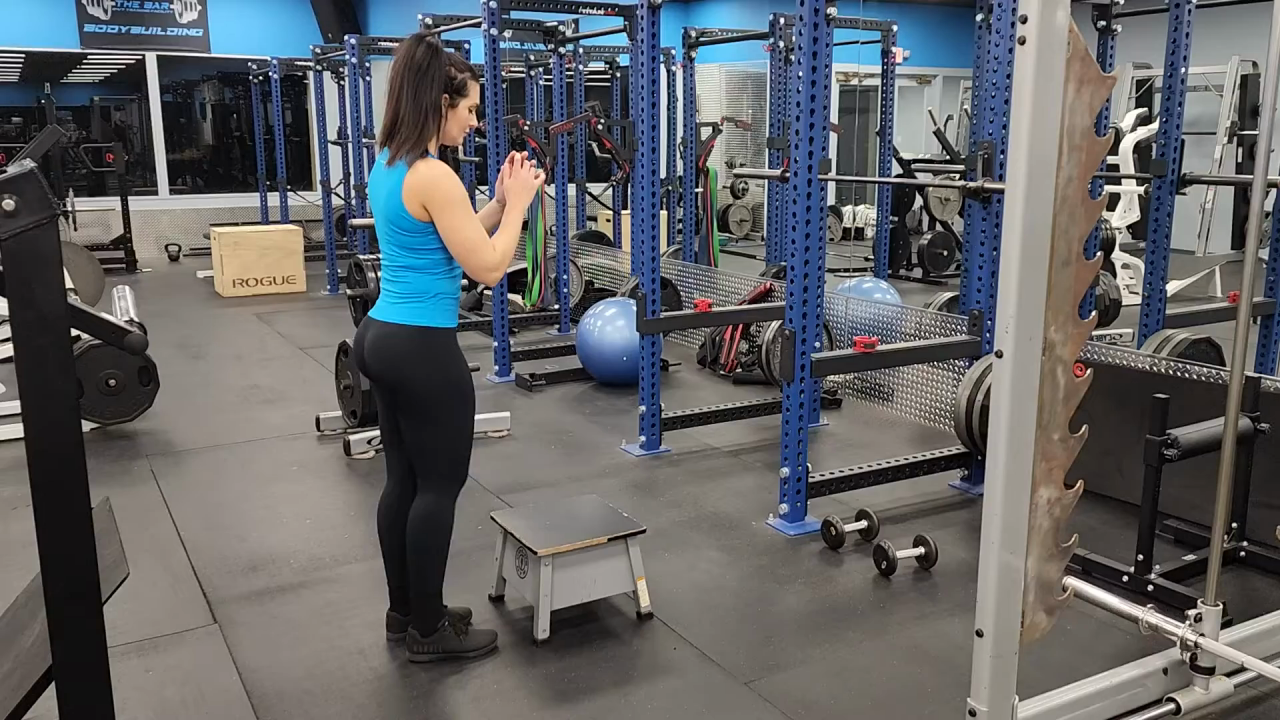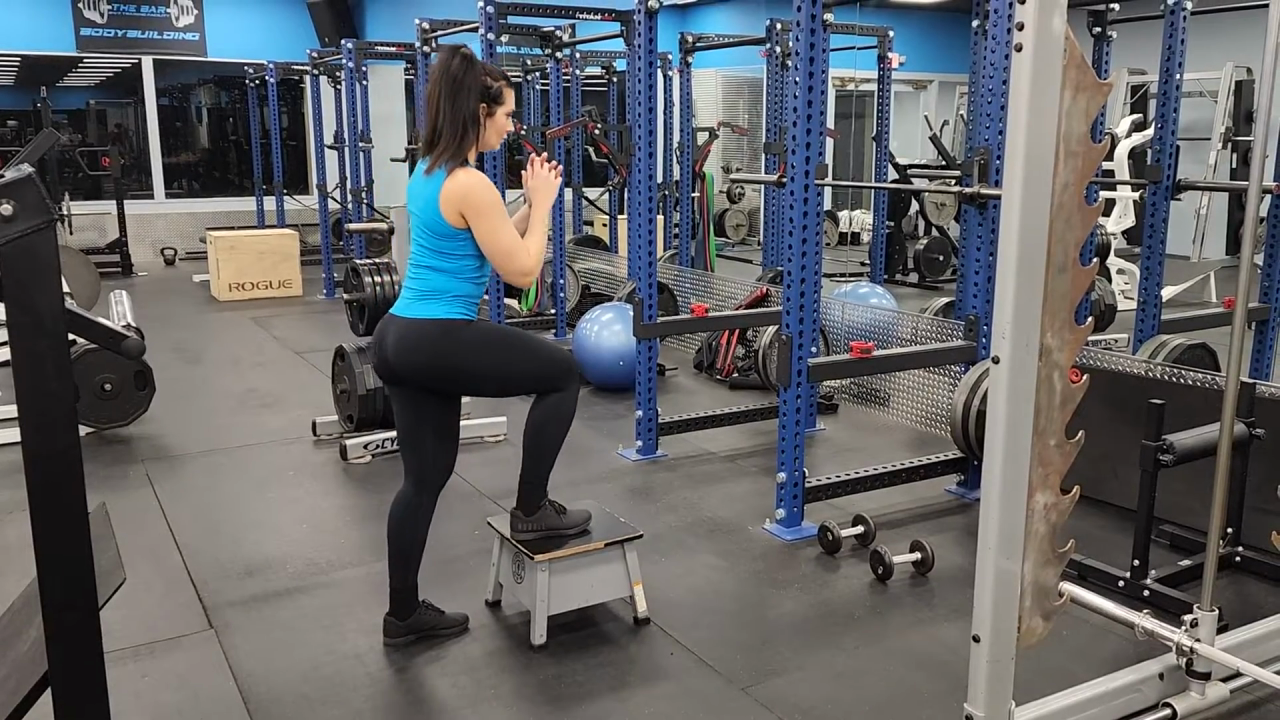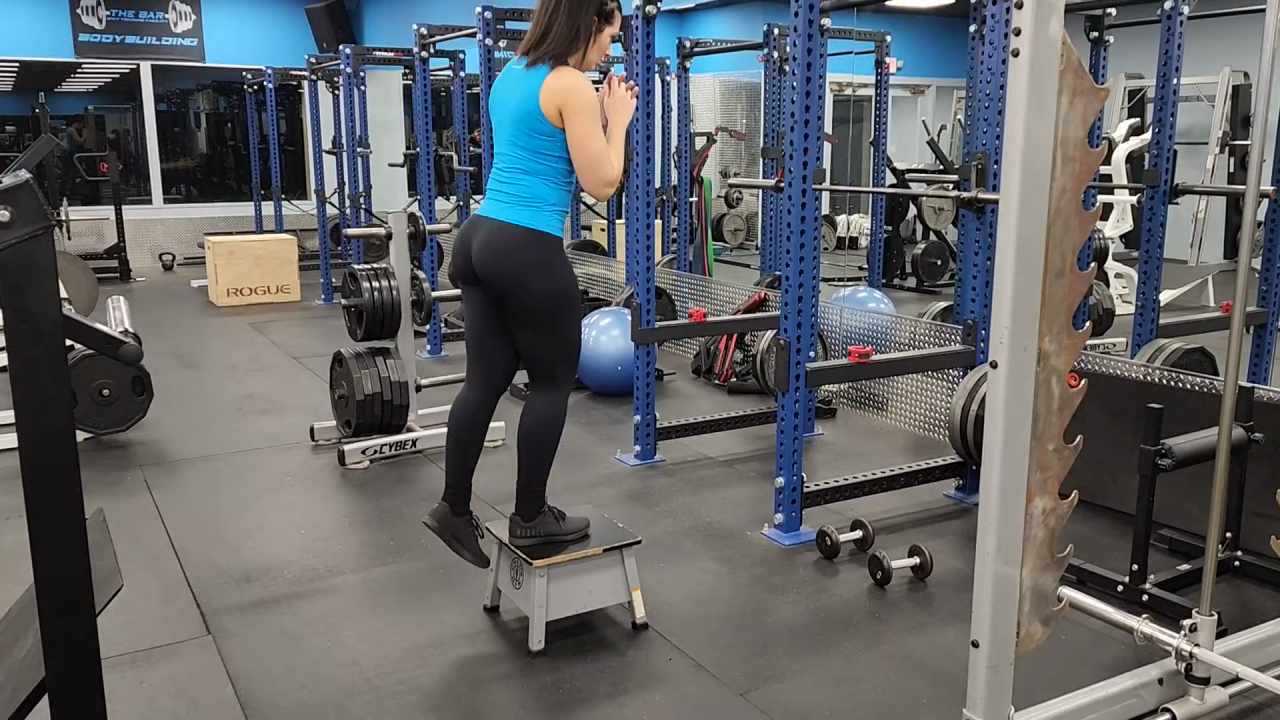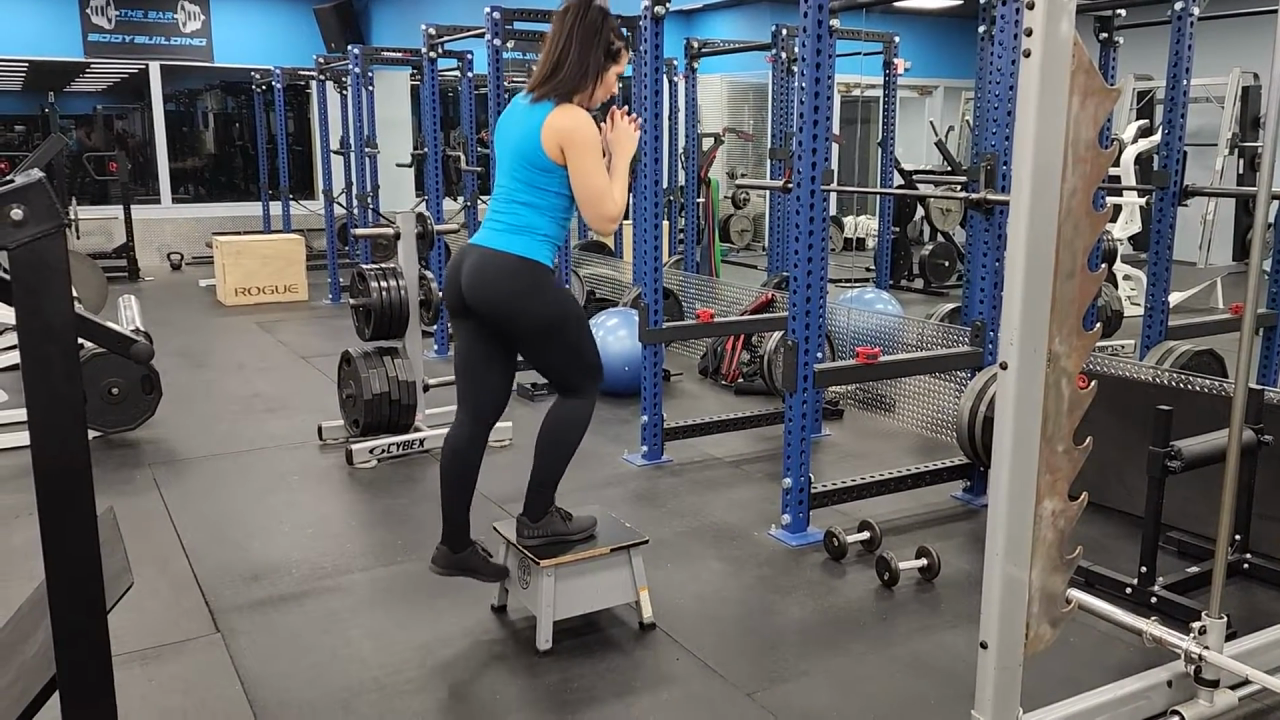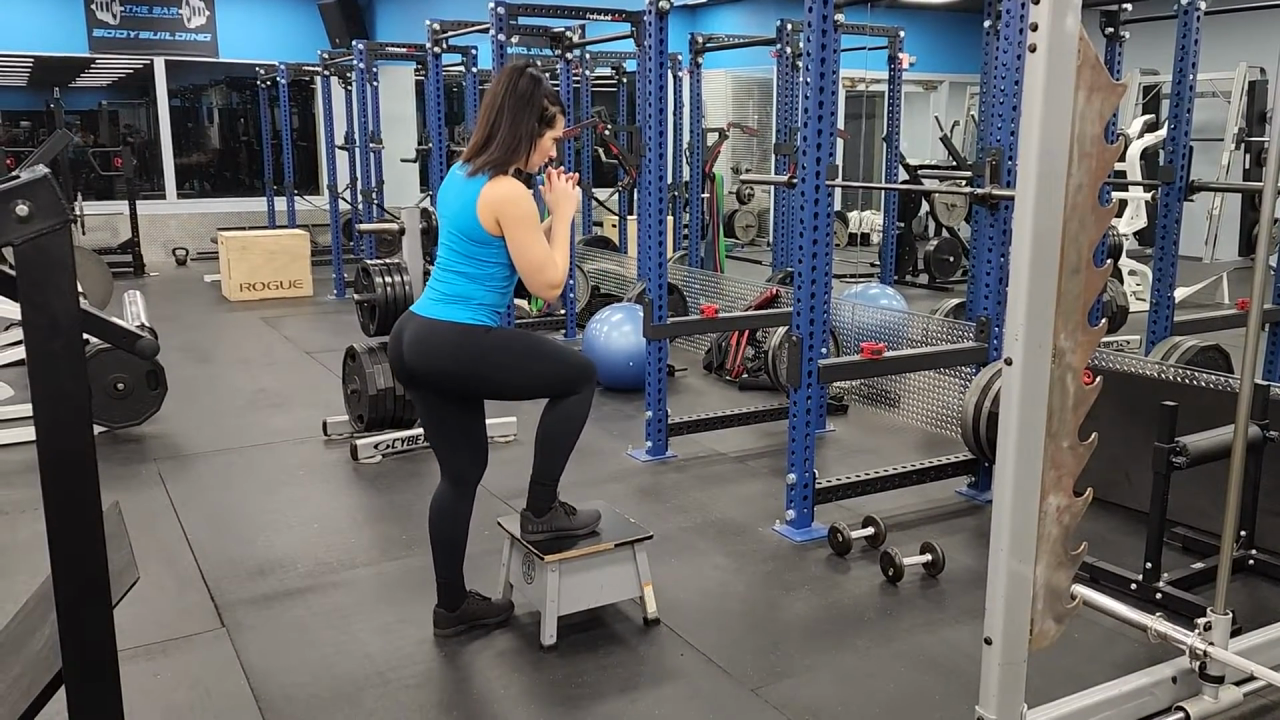
dt=1s
person 1, frame 1
left shoulder: (388, 165)
right shoulder: (432, 176)
right elbow: (488, 268)
left wrist: (498, 201)
right wrist: (519, 205)
left hip: (382, 336)
right hip: (420, 346)
left knee: (408, 479)
right knee: (439, 485)
left ankle: (405, 612)
right ankle: (432, 630)
person 1, frame 2
left shoulder: (427, 171)
right shoulder: (470, 184)
right elbow: (522, 271)
left wrist: (530, 203)
right wrist: (543, 203)
left hip: (400, 339)
right hip: (439, 342)
left knee: (424, 477)
right knee: (563, 373)
left ankle: (403, 613)
right ankle: (531, 509)
person 1, frame 3
left shoulder: (511, 75)
right shoulder: (570, 84)
right elbow: (601, 183)
left wrist: (598, 120)
right wrist: (617, 122)
left hip: (479, 240)
right hip: (528, 250)
left knee: (485, 380)
right knee: (551, 382)
left ankle: (454, 509)
right ankle: (531, 518)
person 1, frame 4
left shoulder: (518, 109)
right shoulder: (572, 122)
right elbow: (604, 219)
left wrist: (602, 151)
right wrist: (621, 155)
left hip: (469, 271)
right hip: (517, 279)
left knee: (476, 414)
right knee: (580, 386)
left ankle: (454, 545)
right ankle: (538, 519)
person 1, frame 5
left shoulder: (460, 175)
right shoulder: (507, 193)
right elbow: (547, 285)
left wrist: (550, 216)
right wrist: (562, 215)
left hip: (414, 340)
right hip: (457, 346)
left knee: (460, 473)
right knee: (578, 376)
left ankle: (452, 605)
right ankle: (542, 509)
